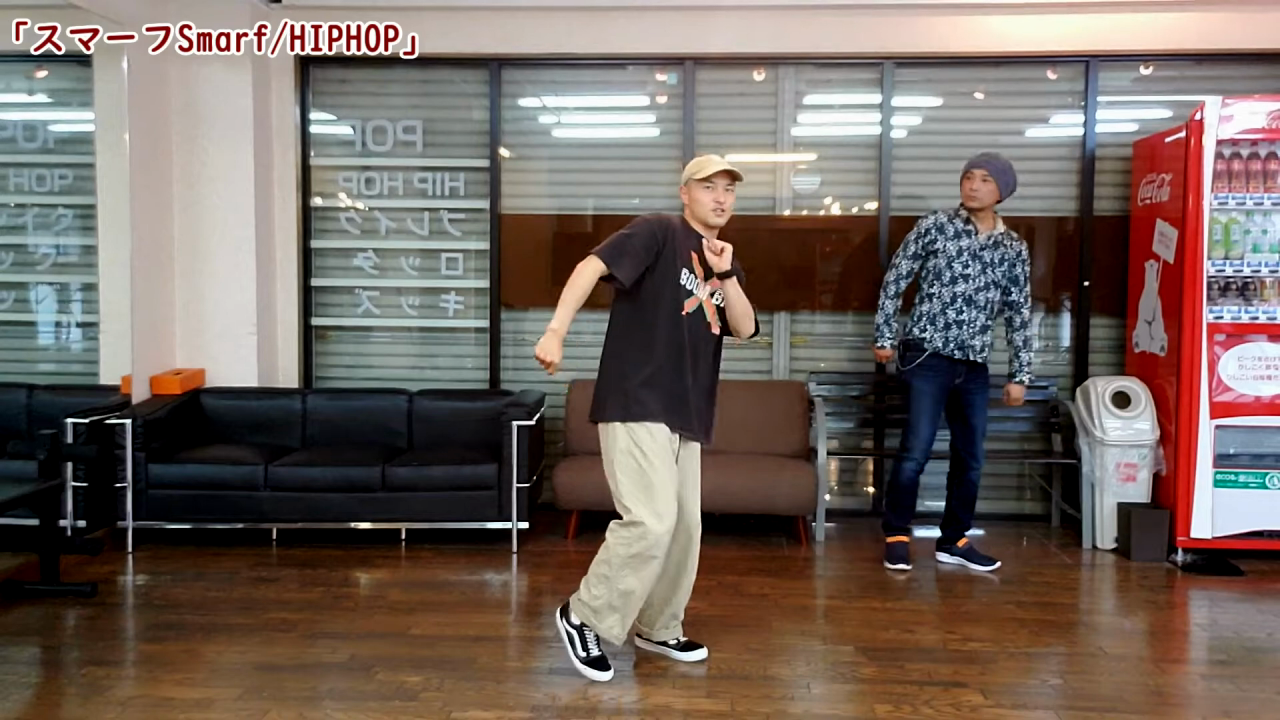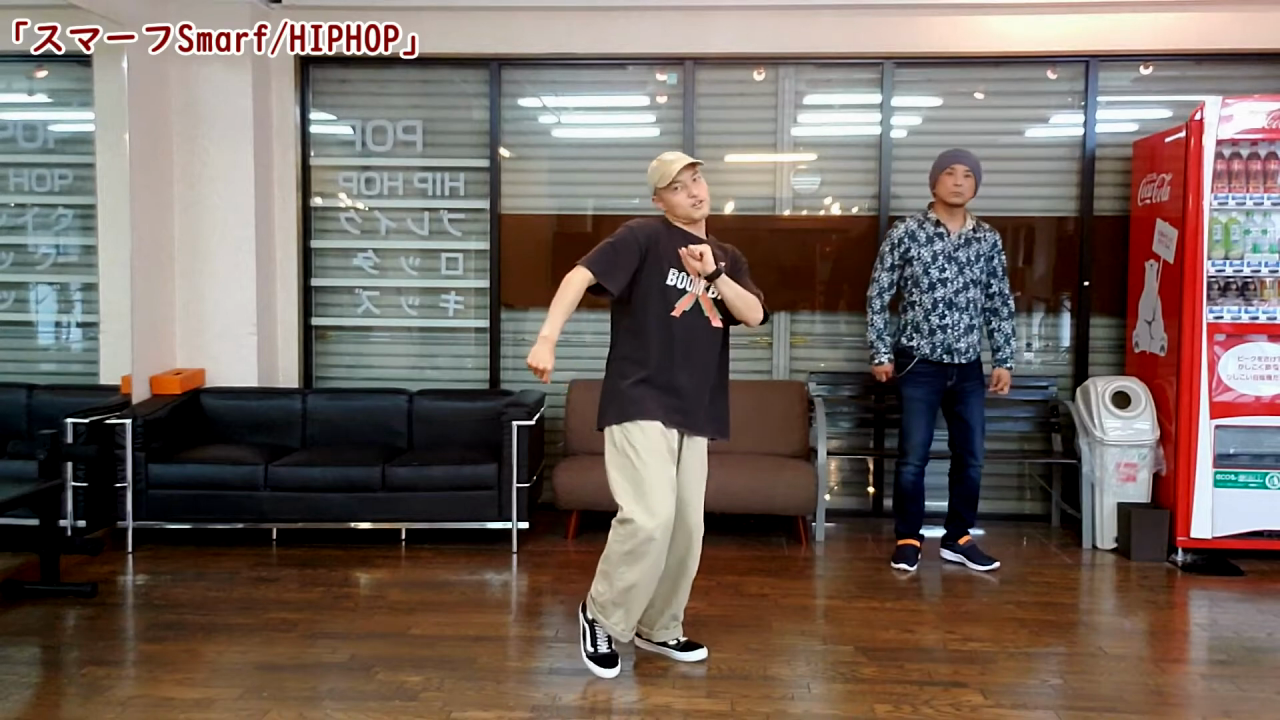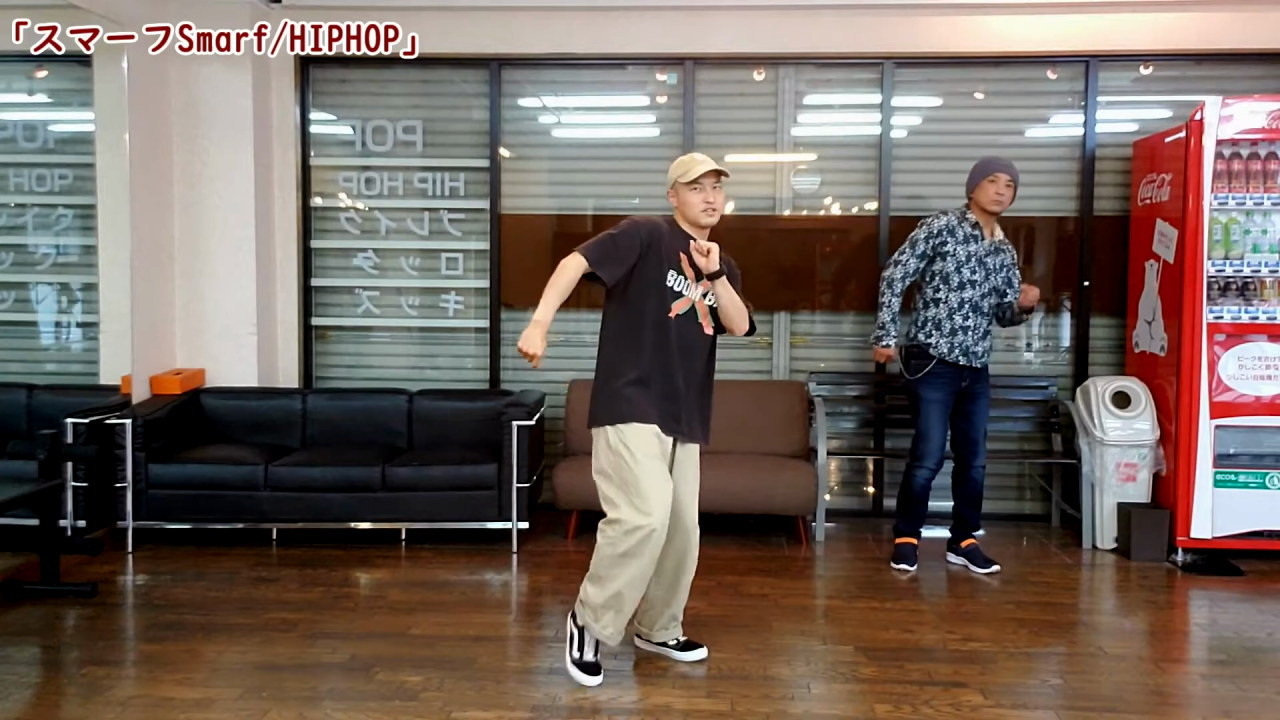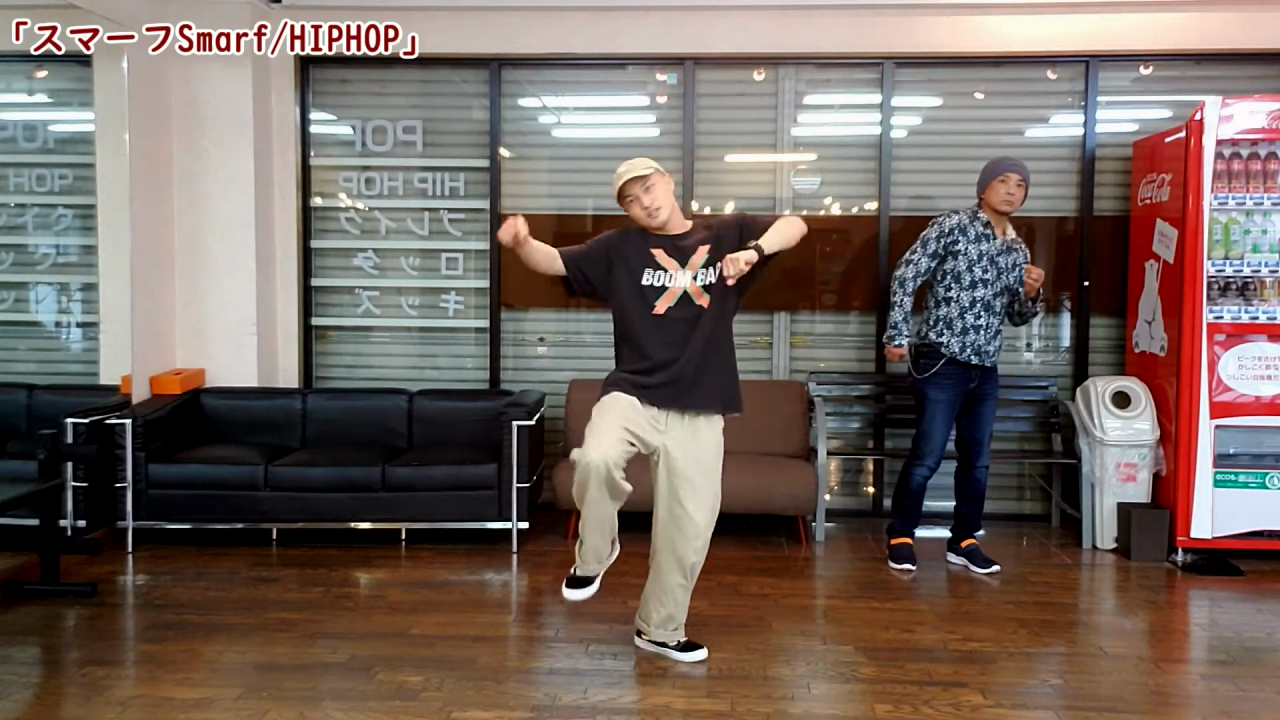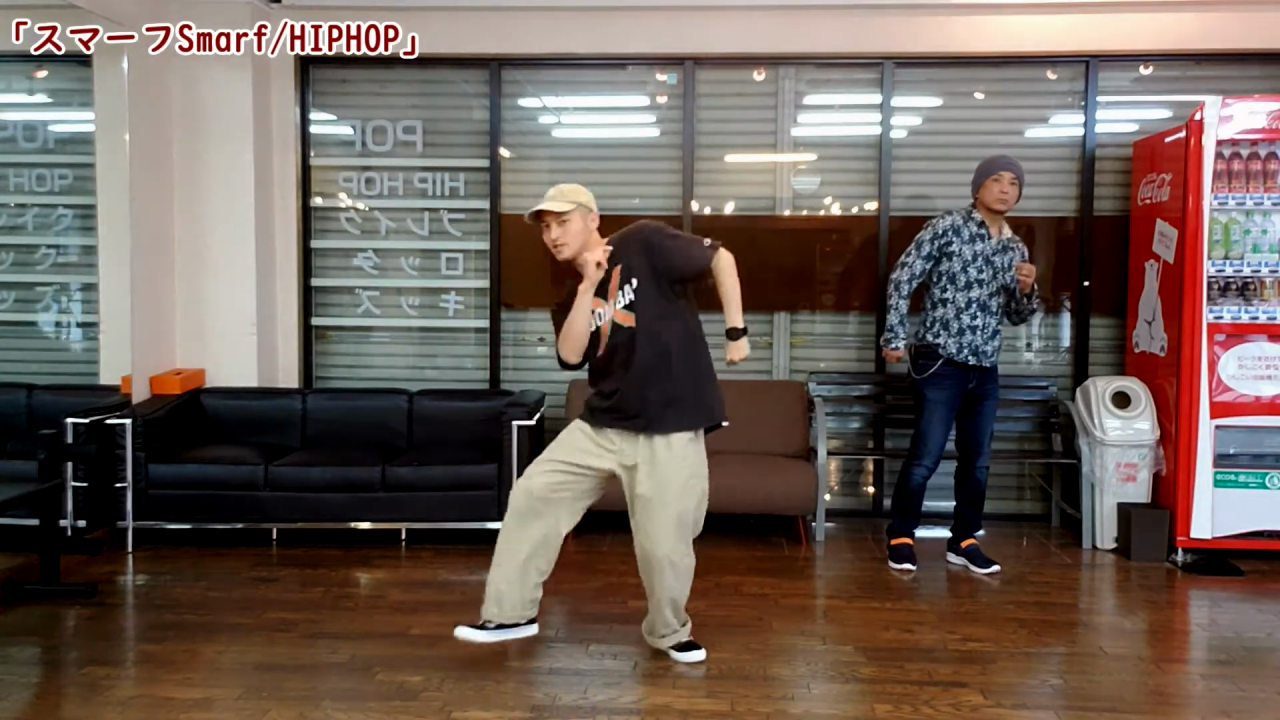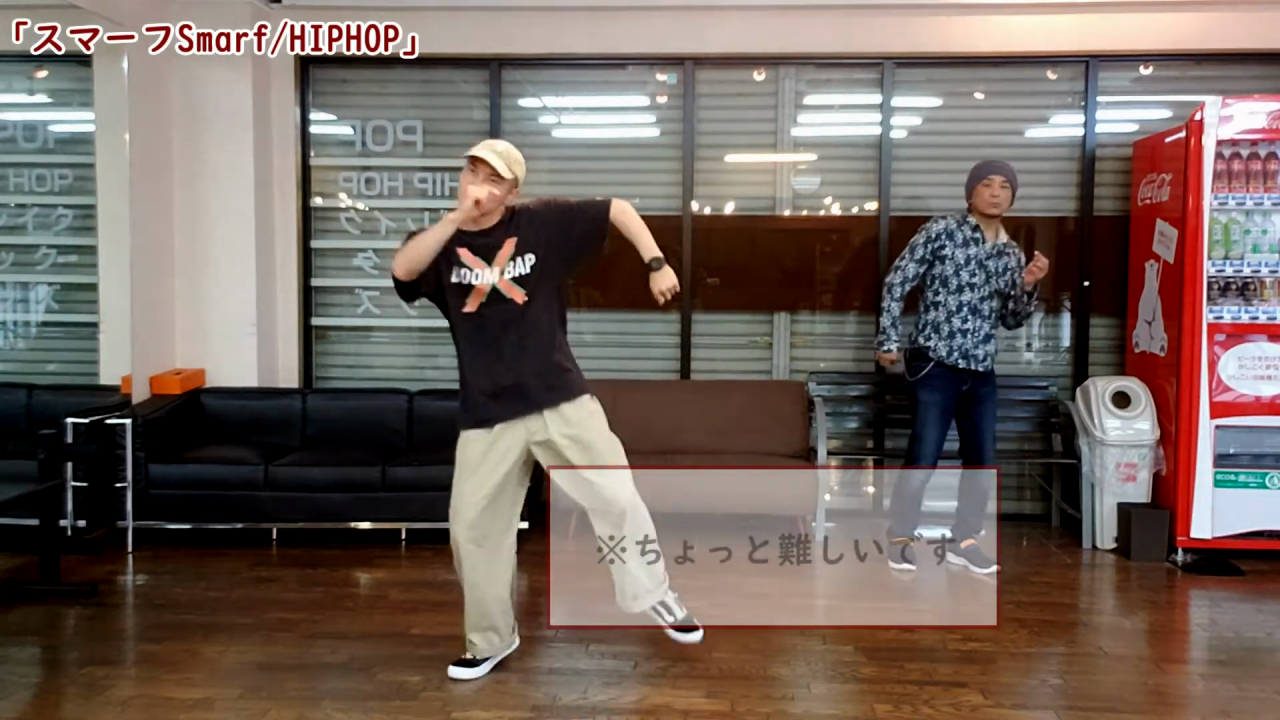
dt=0.5s
person 1, frame 1
left shoulder: (729, 267)
right shoulder: (658, 231)
left elbow: (746, 329)
right elbow: (591, 266)
left wrist: (724, 275)
right wrist: (556, 330)
left hip: (685, 412)
right hip: (635, 403)
left knee: (685, 526)
right knee: (650, 521)
left ankle: (658, 628)
right ankle: (583, 616)
person 1, frame 2
left shoulder: (728, 258)
right shoulder: (643, 237)
left elbow: (754, 315)
right elbow: (581, 276)
left wrist: (713, 273)
right wrist: (547, 339)
left hip: (694, 413)
right hip: (638, 404)
left knee: (687, 527)
right knee: (649, 519)
left ankle: (659, 628)
right ankle: (601, 616)
person 1, frame 3
left shoulder: (724, 264)
right shoulder: (646, 234)
left elbow: (740, 326)
right elbow: (576, 264)
left wrist: (715, 274)
right wrist: (538, 323)
left hip: (683, 415)
right hip: (630, 406)
left knee: (682, 528)
right knee: (643, 517)
left ankle: (658, 629)
right ankle: (589, 624)
person 1, frame 4
left shoulder: (726, 233)
right shoulder: (620, 247)
left elbow: (794, 225)
right elbow: (554, 262)
left wrist: (753, 251)
right wrist: (521, 243)
left hip: (700, 406)
right hip: (635, 391)
left knee: (689, 525)
right knee: (596, 458)
left ankle: (659, 629)
right ankle: (593, 554)
person 1, frame 5
left shoulder: (643, 243)
right shoulder: (569, 303)
left elbow: (719, 258)
right elbow: (570, 354)
left wrist: (735, 330)
right wrist: (590, 287)
left hip: (671, 426)
right hip: (603, 424)
left knee: (664, 540)
right knee: (531, 498)
left ankle: (668, 631)
right ankle: (510, 614)
person 1, frame 6
left shoulder: (541, 221)
right shoulder: (438, 243)
left elbow: (616, 210)
right elbow: (401, 269)
left wrist: (655, 263)
right wrist: (457, 217)
left hip: (558, 398)
right hip: (487, 413)
left knee: (615, 499)
right knee: (473, 530)
left ankle: (654, 595)
right ankle: (490, 640)
person 2, frame 1
left shoulder: (1014, 248)
right shoulder: (934, 226)
left elbow: (1019, 313)
right elbow: (895, 281)
left wrist: (1019, 373)
right wrist: (884, 336)
left hip: (974, 367)
right hip: (927, 358)
left knee: (971, 458)
right knee: (916, 451)
left ankle: (953, 540)
right ankle: (897, 534)
person 2, frame 2
left shoulder: (988, 239)
right shoulder: (906, 233)
left elbow: (1000, 304)
right elbow: (878, 295)
left wrist: (1004, 360)
right wrist: (880, 353)
left hip: (968, 366)
right hip: (919, 364)
left knee: (970, 456)
right knee: (913, 457)
left ankle: (957, 537)
right ankle: (907, 538)
person 2, frame 3
left shoulder: (1005, 252)
right shoulder: (940, 227)
left elbow: (1003, 315)
right elbow: (894, 278)
left wrist: (1023, 305)
right wrist: (885, 336)
left hip: (976, 369)
right hip: (932, 363)
left knee: (973, 460)
right knee: (927, 457)
left ankle: (963, 540)
right ankle: (905, 535)
person 2, frame 4
left shoulder: (1018, 251)
right shoulder: (952, 226)
left elbow: (1016, 316)
right elbow: (906, 276)
left wrist: (1032, 294)
right wrist: (897, 335)
left hip: (985, 369)
right hip: (941, 363)
left knee: (977, 460)
right knee: (926, 456)
left ankle: (963, 540)
right ankle: (900, 536)
person 2, frame 5
left shoulder: (1016, 249)
right shoulder: (947, 227)
left elbow: (1016, 315)
right elbow: (903, 278)
left wrist: (1027, 290)
right wrist: (895, 338)
left hip: (985, 369)
right hip: (940, 363)
left knee: (977, 460)
right knee: (926, 456)
left ankle: (963, 539)
right ankle: (900, 536)
person 2, frame 6
left shoulder: (1012, 254)
right shoulder: (942, 231)
left elbow: (1011, 320)
right elbow: (897, 282)
left wrist: (1029, 287)
right wrist: (888, 340)
left hip: (981, 370)
right hip: (935, 365)
left knee: (982, 460)
right knee: (923, 457)
left ankle: (963, 539)
right ankle: (900, 535)
